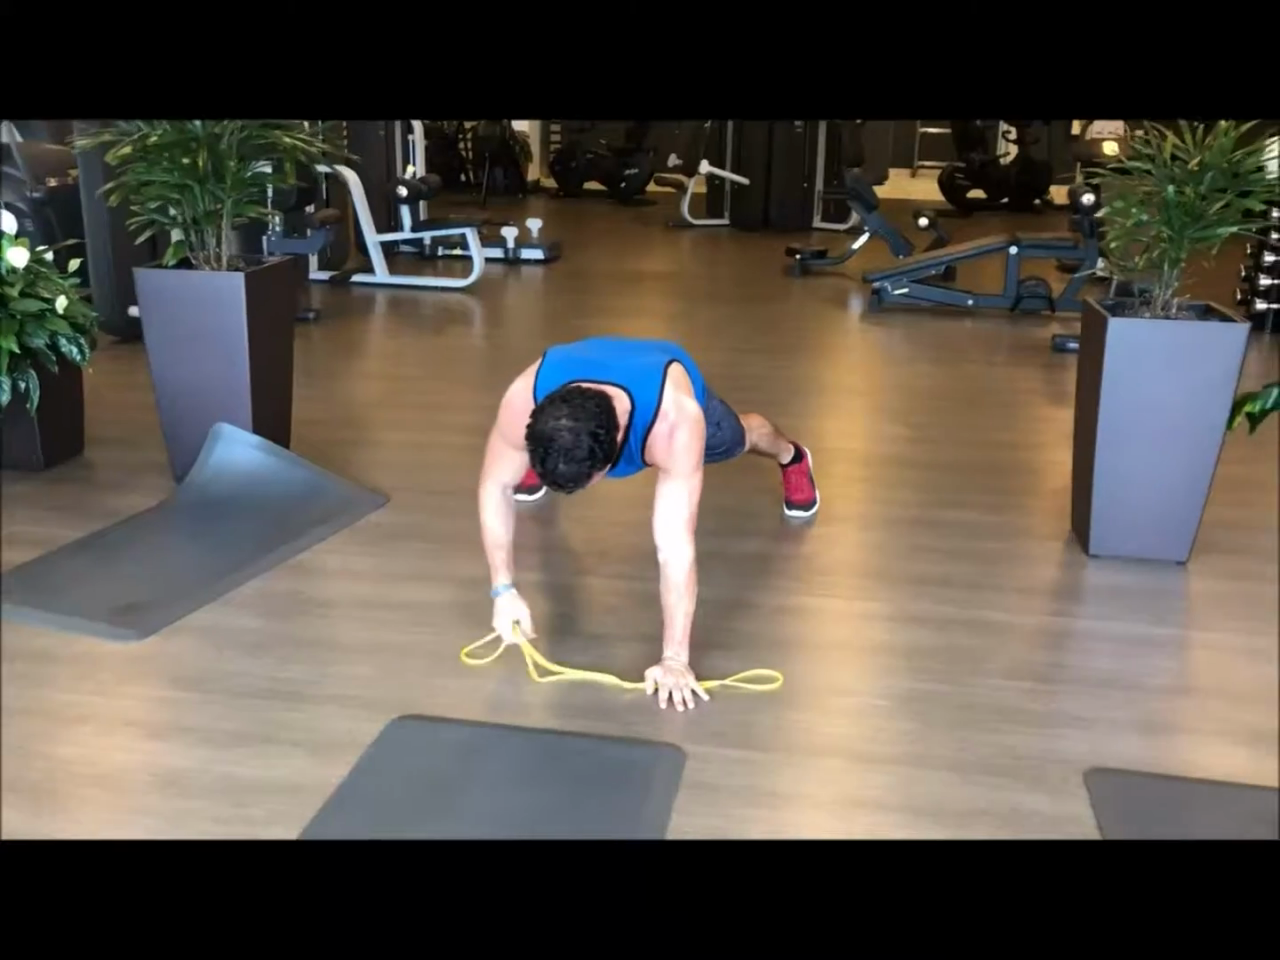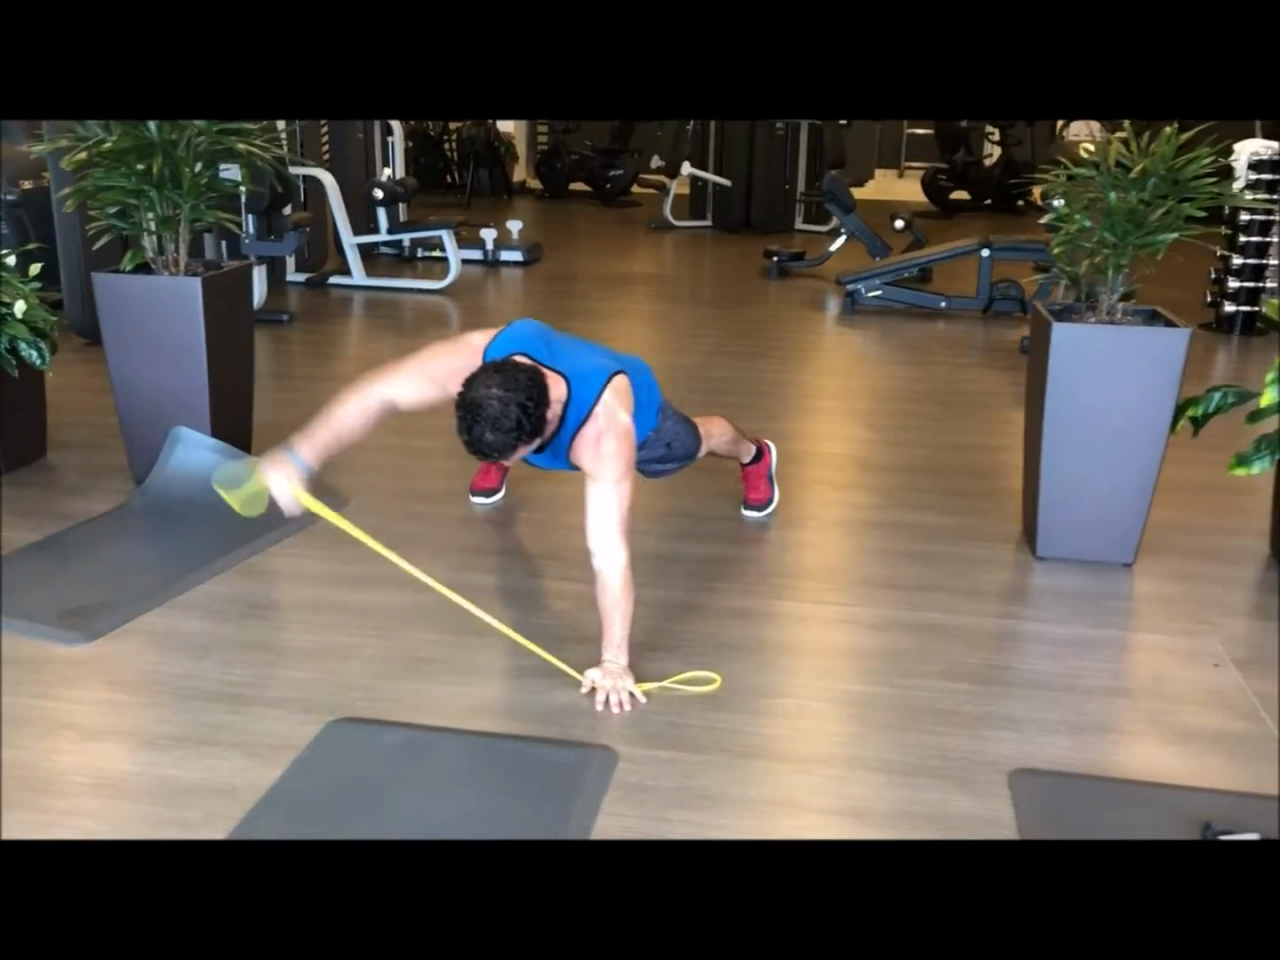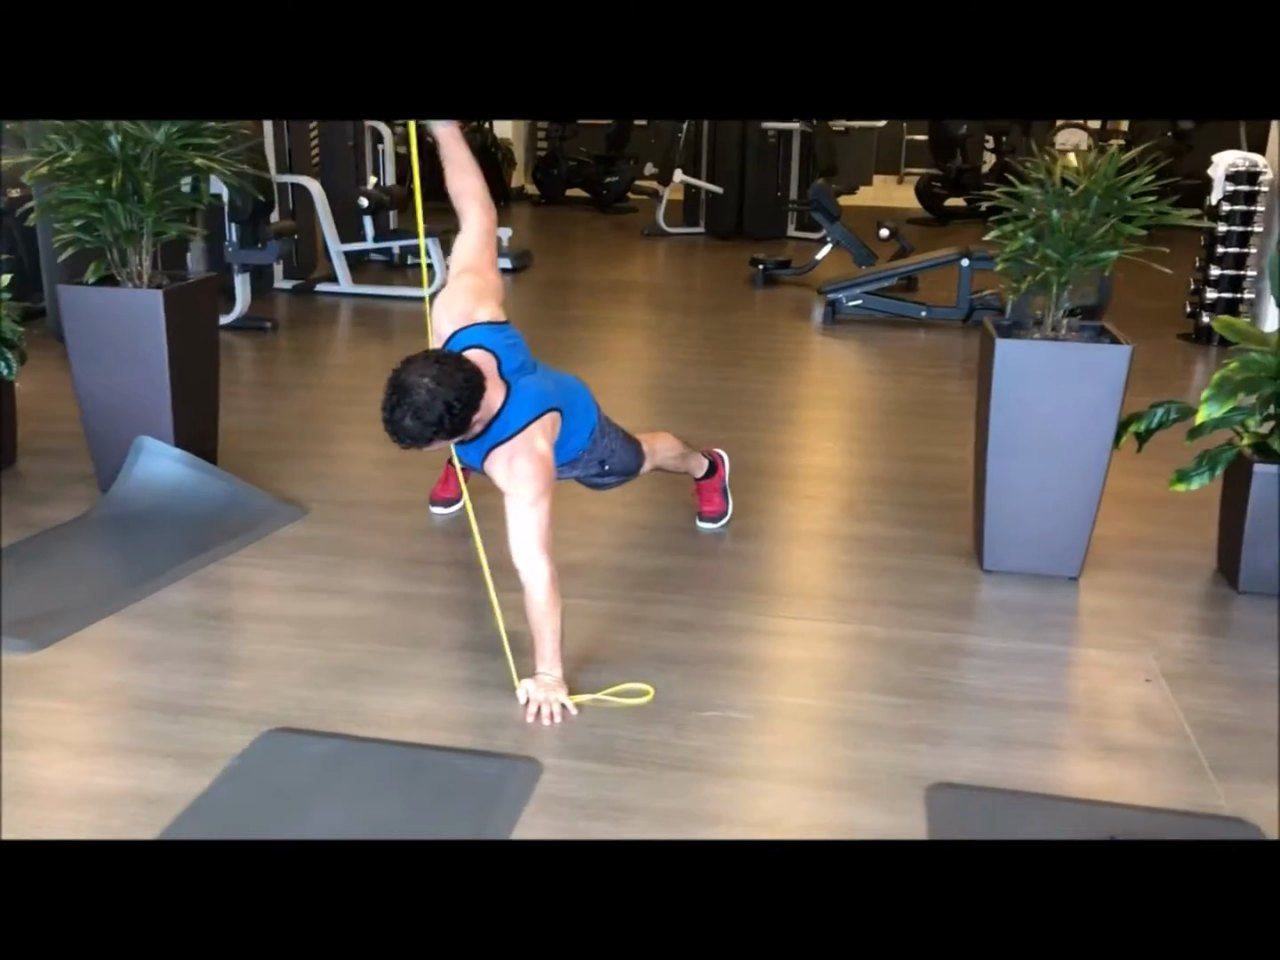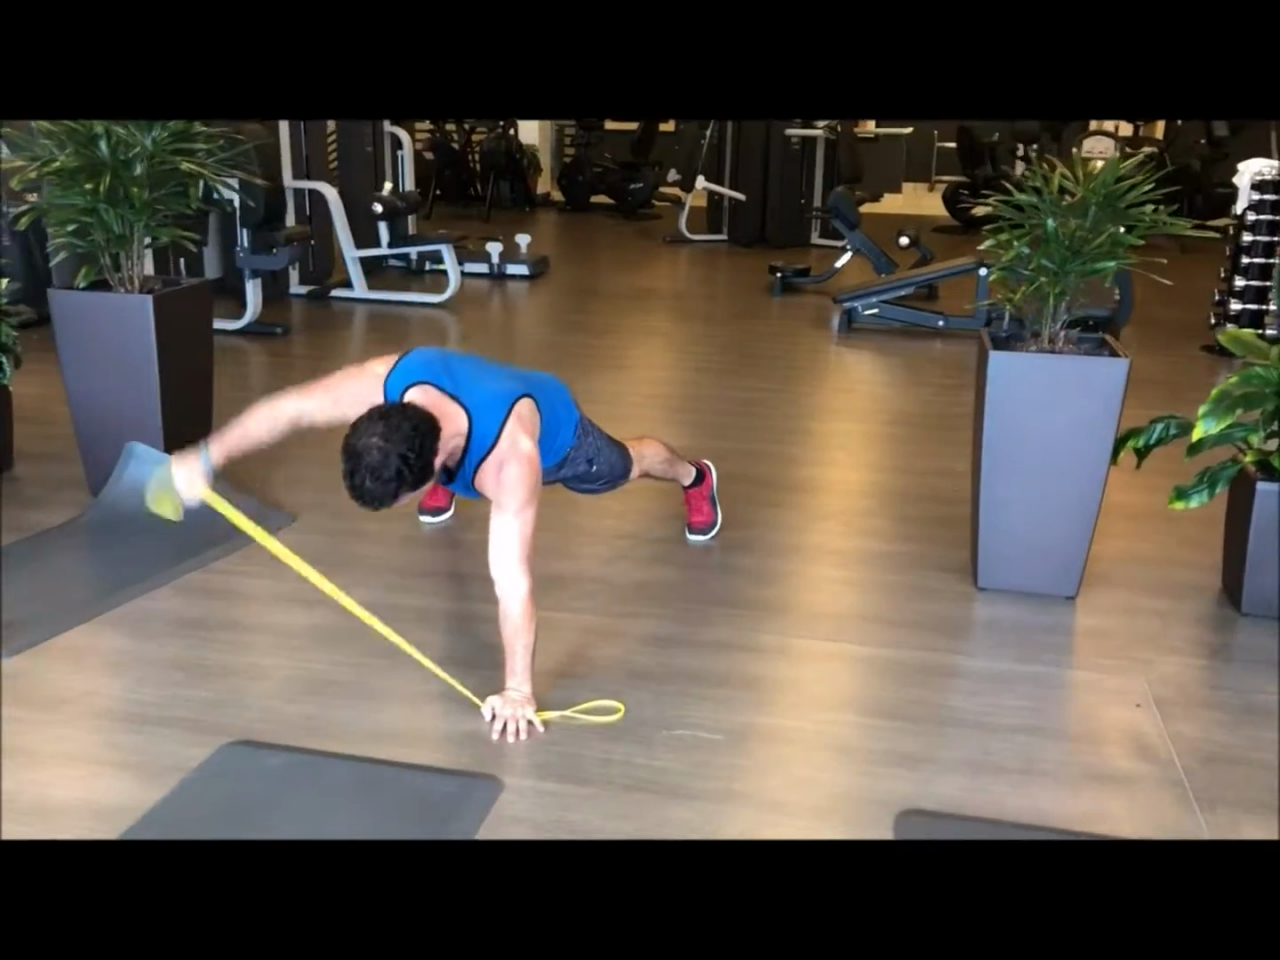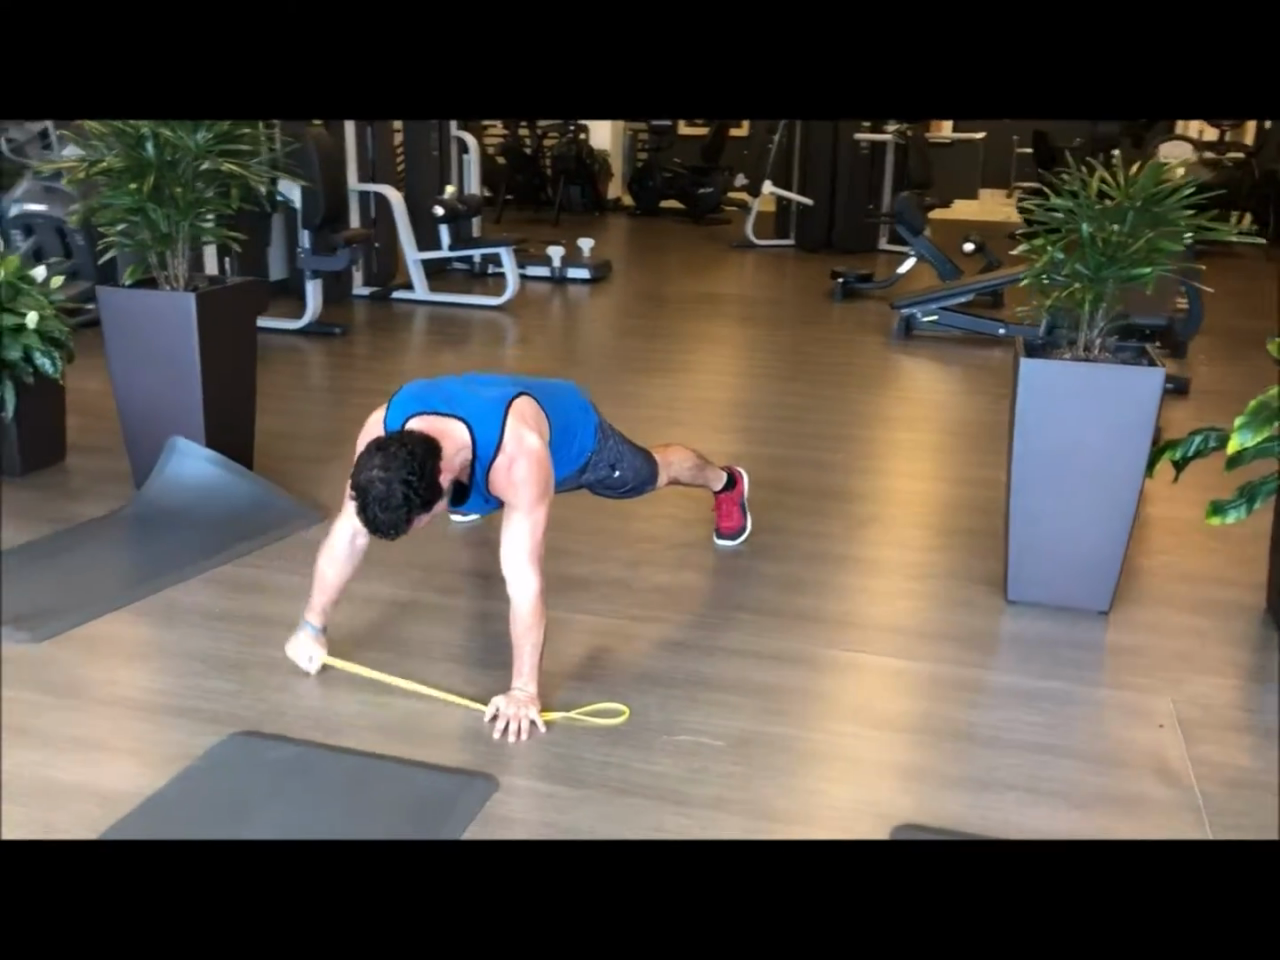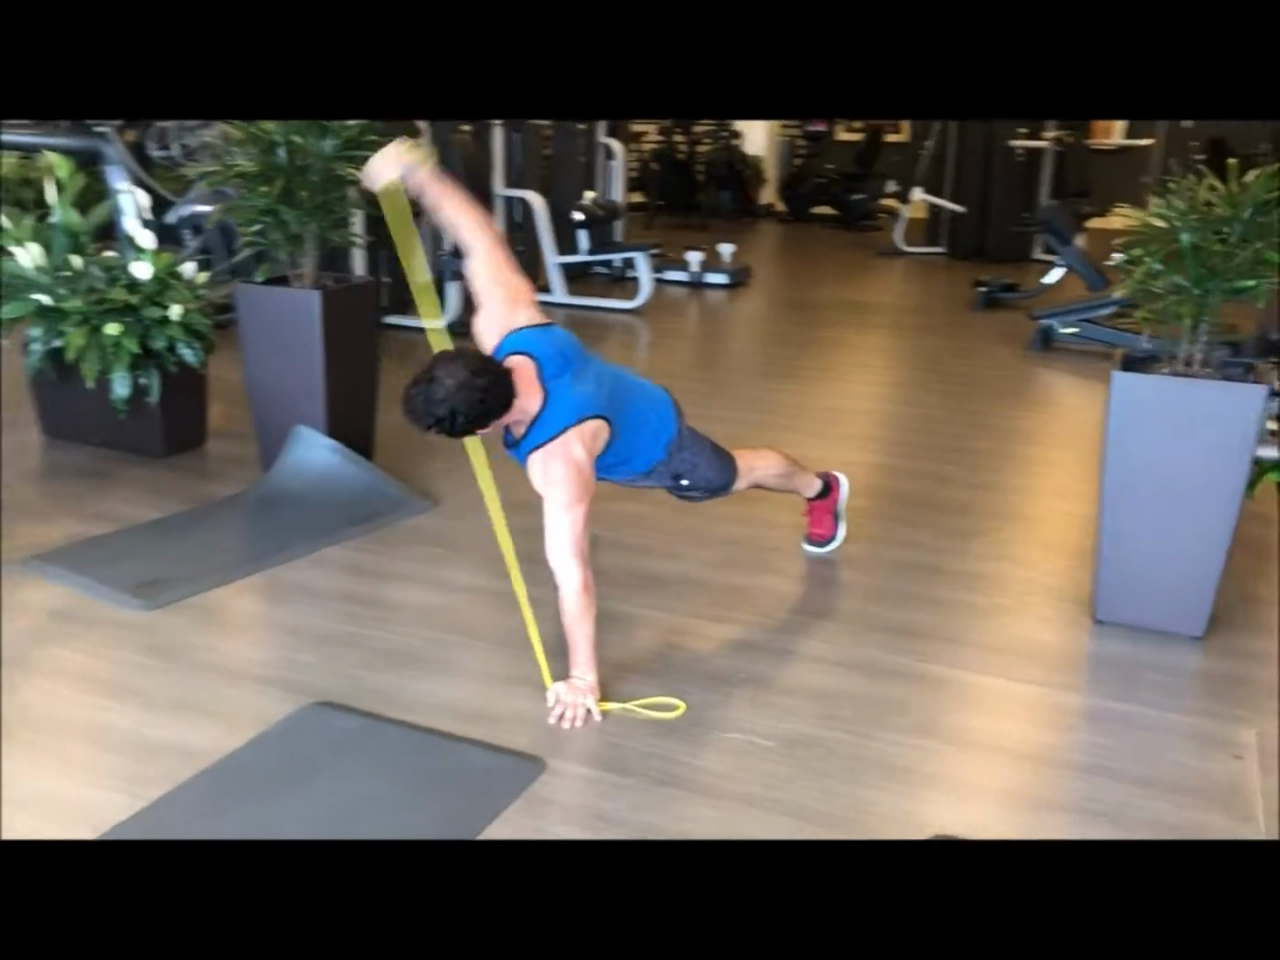
dt=0.5s
person 1, frame 1
left shoulder: (676, 422)
right shoulder: (525, 399)
left elbow: (674, 547)
right elbow: (494, 487)
left wrist: (674, 659)
right wrist: (503, 589)
left hip: (673, 383)
right hip: (584, 372)
left knee: (737, 440)
right knee: (527, 476)
left ankle: (790, 455)
right ankle: (536, 468)
person 1, frame 2
left shoulder: (604, 432)
right shoulder: (482, 356)
left elbow: (609, 553)
right elbow: (374, 393)
left wrist: (614, 664)
right wrist: (298, 456)
left hip: (639, 418)
left knee: (692, 441)
right knee: (497, 450)
left ankle: (753, 454)
right ankle: (497, 464)
person 1, frame 3
left shoulder: (523, 455)
right shoulder: (463, 324)
left elbow: (534, 571)
right elbow: (477, 221)
left wrist: (551, 677)
right wrist: (444, 128)
left hip: (579, 442)
left knee: (648, 458)
right knee: (462, 456)
left ankle: (708, 468)
right ankle: (462, 471)
person 1, frame 4
left shoulder: (507, 460)
right shoulder: (387, 383)
left elbow: (512, 582)
right elbow: (289, 408)
left wrist: (517, 691)
right wrist: (207, 457)
left hip: (556, 434)
right hip: (501, 395)
left knee: (625, 465)
right knee: (440, 488)
left ankle: (693, 474)
right ankle: (450, 488)
person 1, frame 5
left shoulder: (519, 460)
right shoulder: (384, 432)
left elbow: (523, 582)
right elbow: (348, 531)
left wrist: (525, 692)
right wrist: (312, 626)
left hip: (578, 438)
left knee: (661, 471)
right knee: (480, 499)
left ankle: (728, 485)
right ankle: (485, 495)
person 1, frame 6
left shoulder: (556, 460)
right shoulder: (516, 333)
left elbow: (570, 573)
right elbow: (481, 242)
left wrist: (582, 682)
right wrist: (418, 171)
left hip: (656, 454)
right hip: (627, 403)
left knee: (737, 477)
left ankle: (821, 489)
